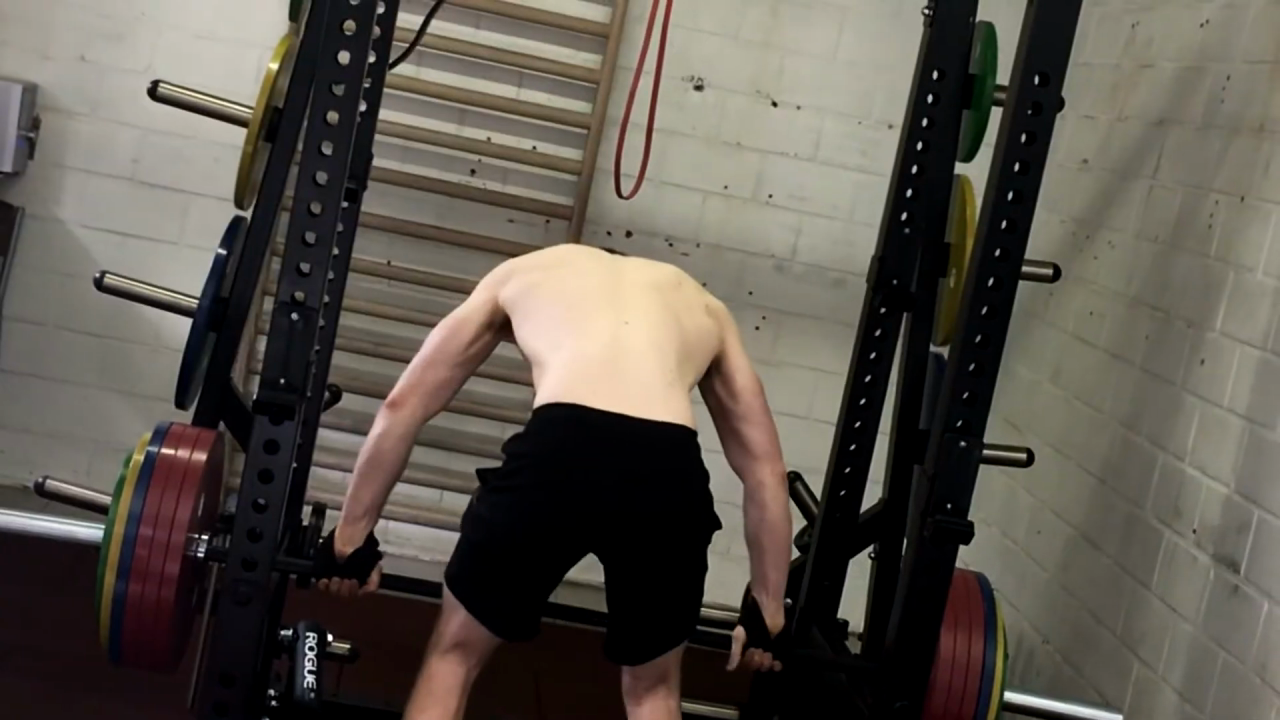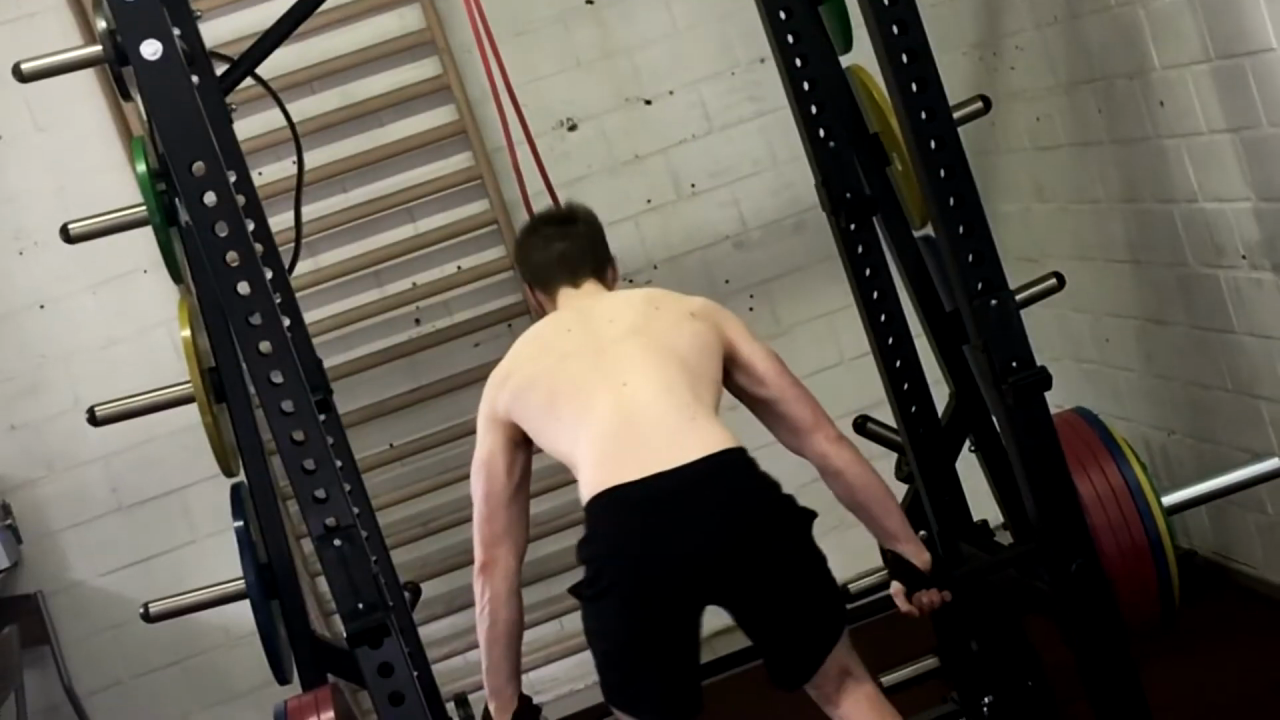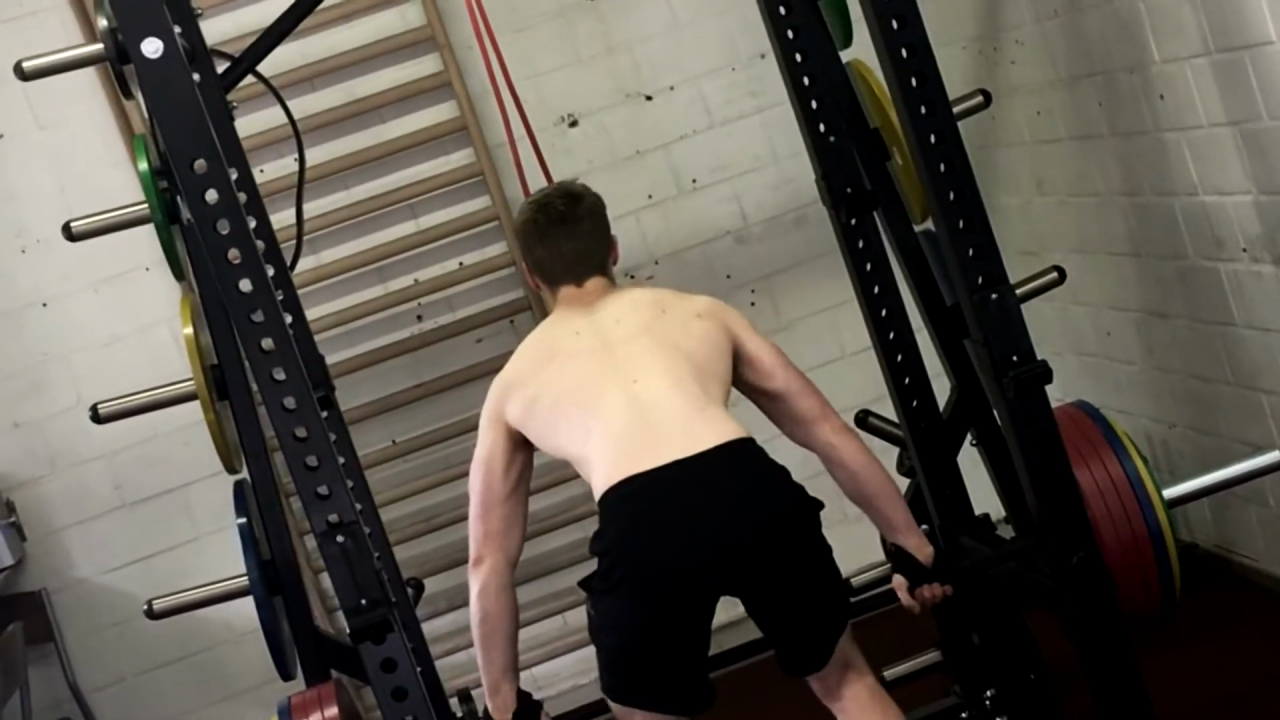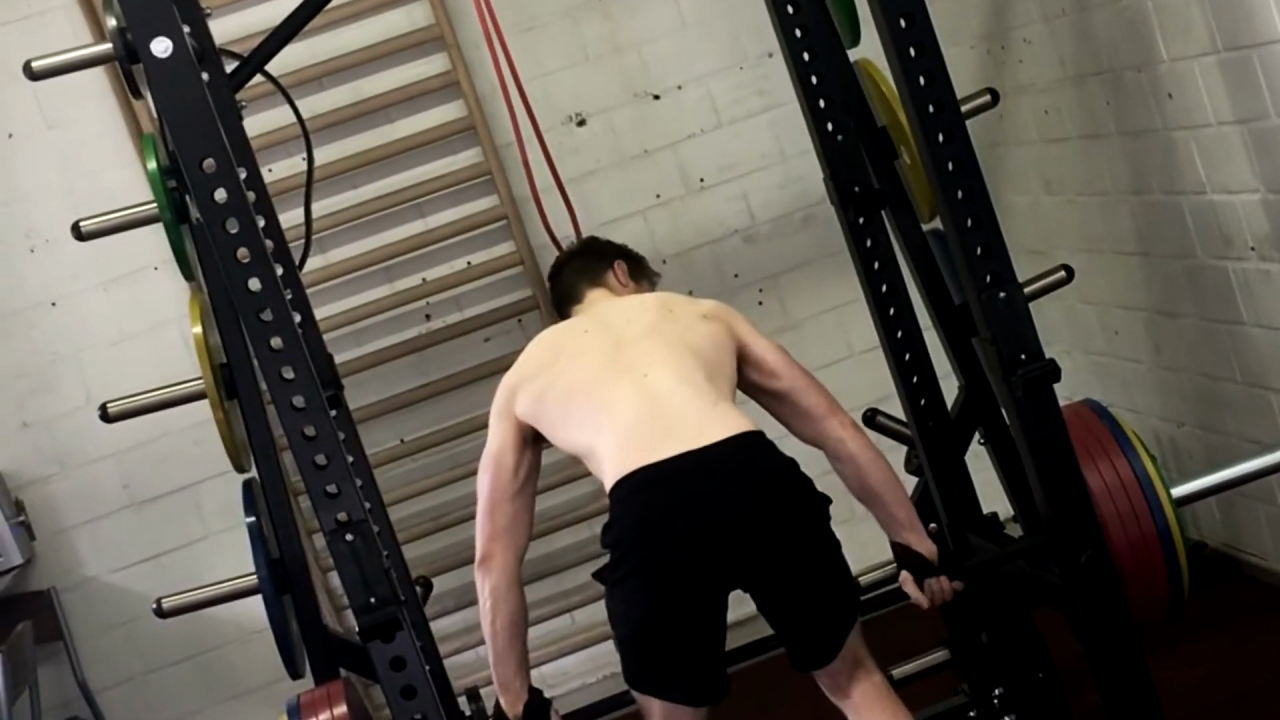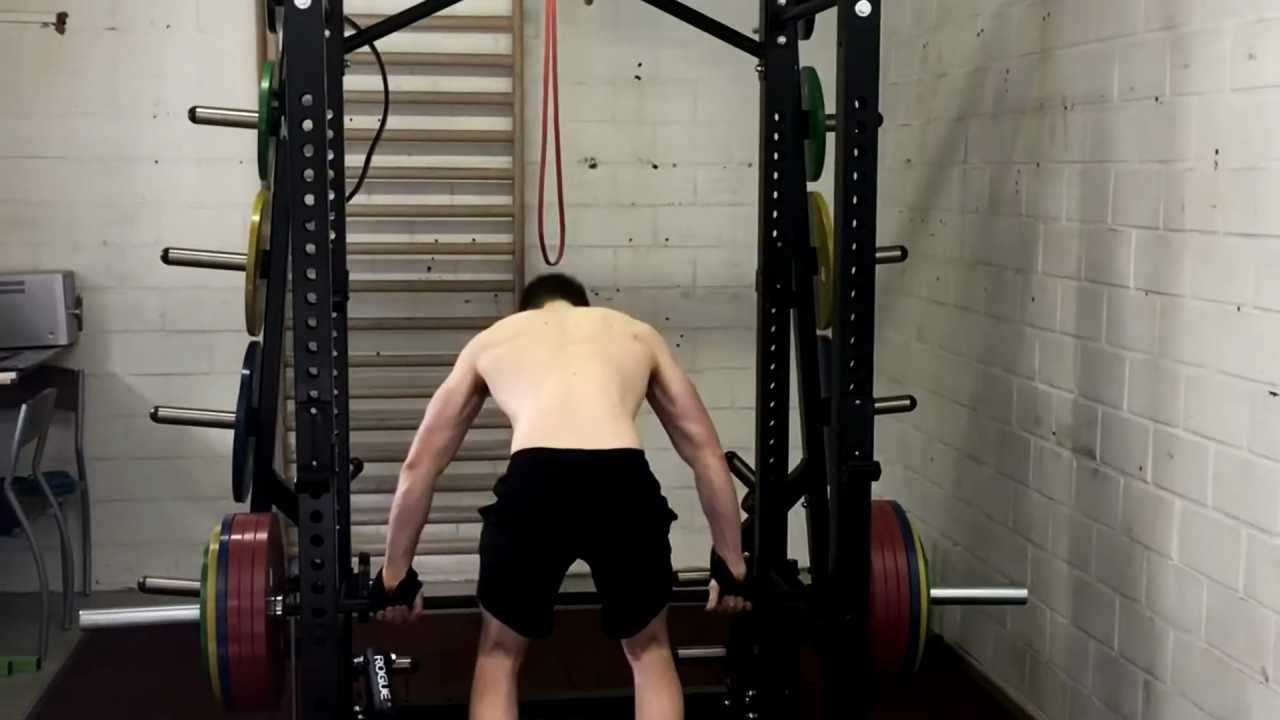
dt=0.7s
person 1, frame 1
left shoulder: (527, 272)
right shoulder: (704, 307)
left elbow: (405, 407)
right elbow: (764, 467)
left wrist: (350, 539)
right wrist: (767, 614)
left hip: (558, 456)
right hip: (670, 480)
left knee: (455, 655)
person 1, frame 2
left shoulder: (510, 374)
right shoulder: (693, 311)
left elbow: (495, 559)
right elbow: (822, 440)
right wrist: (910, 552)
left hip: (627, 541)
right hip: (741, 504)
person 1, frame 3
left shoulder: (516, 379)
right shoulder: (699, 310)
left elbow: (490, 558)
right elbow: (828, 433)
right wrist: (914, 544)
left hip: (641, 533)
right hip: (755, 495)
person 1, frame 4
left shoulder: (525, 374)
right shoulder: (703, 312)
left elbow: (495, 555)
right elbow: (837, 431)
right wrist: (918, 546)
left hip: (653, 523)
right hip: (764, 485)
right knee: (851, 675)
person 1, frame 5
left shoulder: (493, 339)
right shoulder: (637, 334)
left elbow: (421, 464)
right elbow: (706, 455)
left wrist: (395, 575)
right wrist: (732, 565)
left hip: (533, 491)
right hip: (626, 489)
left knee: (499, 654)
right knee: (649, 651)
